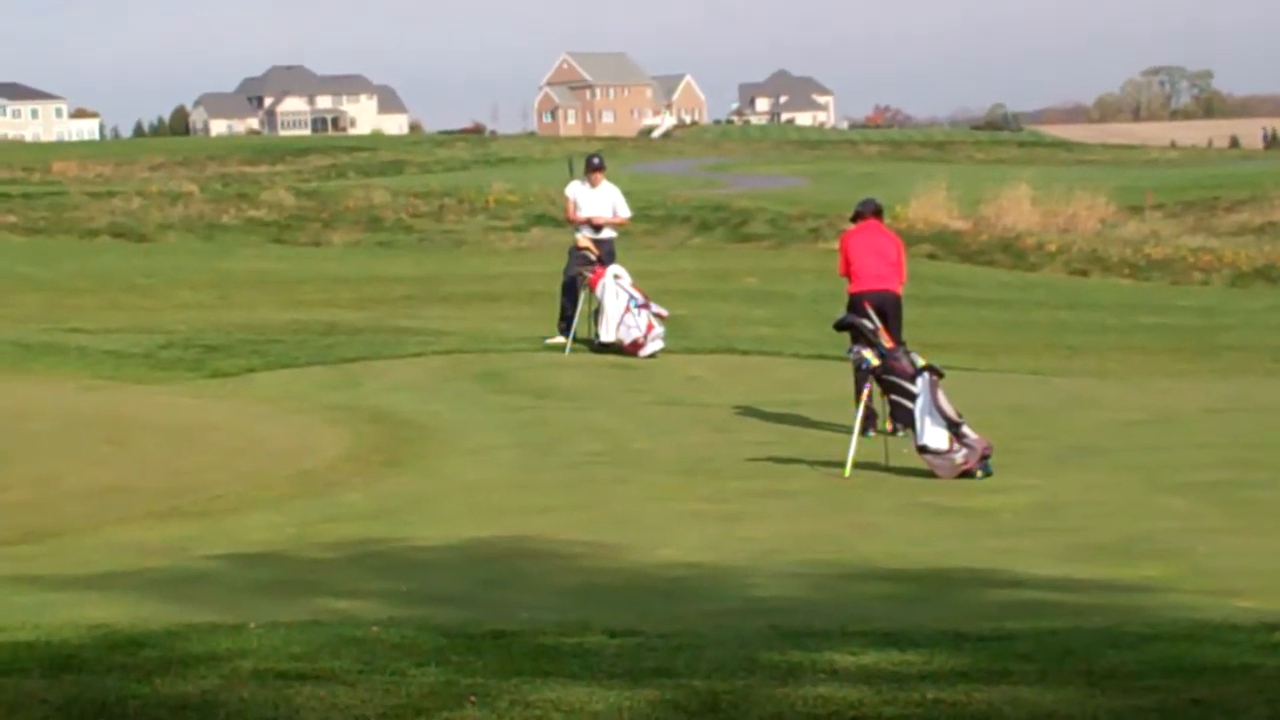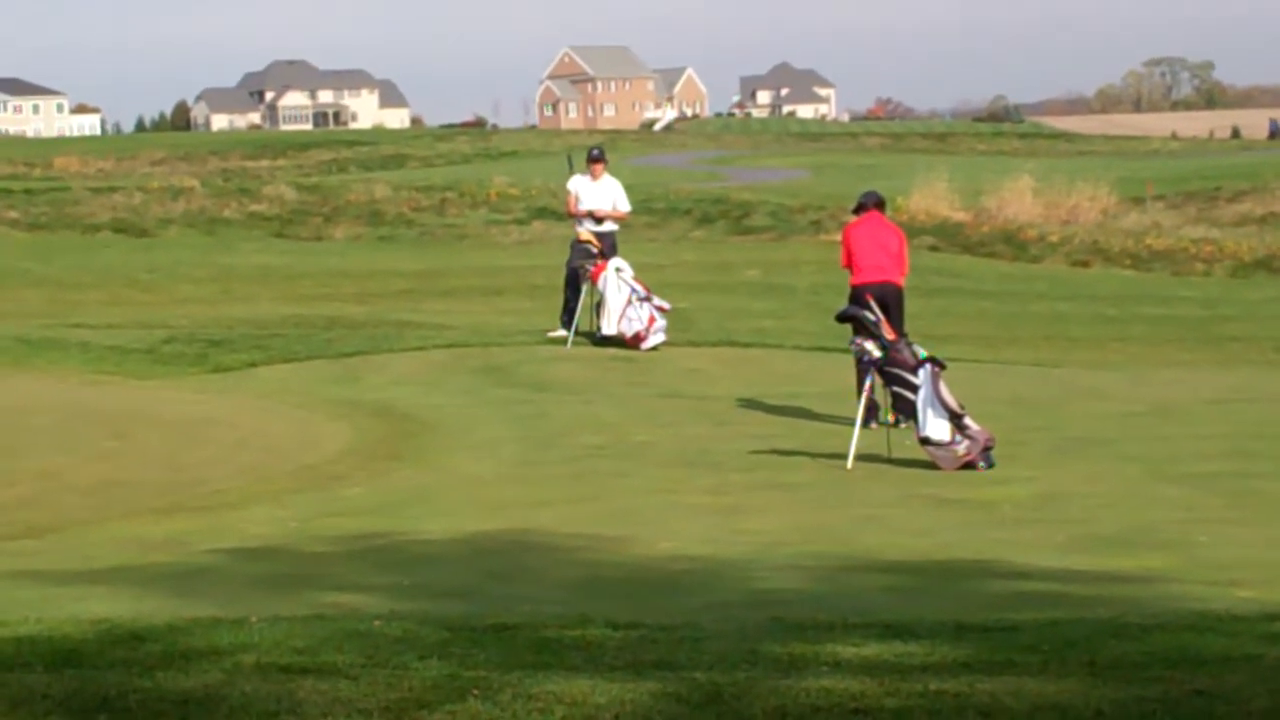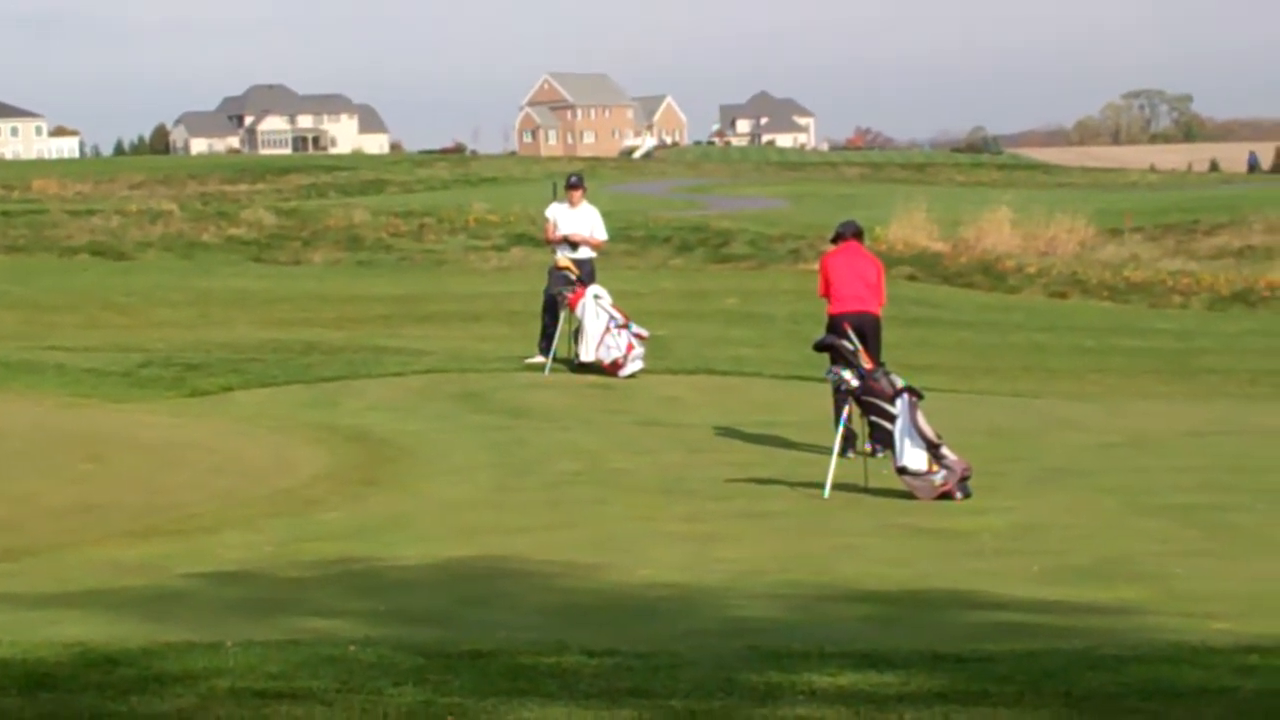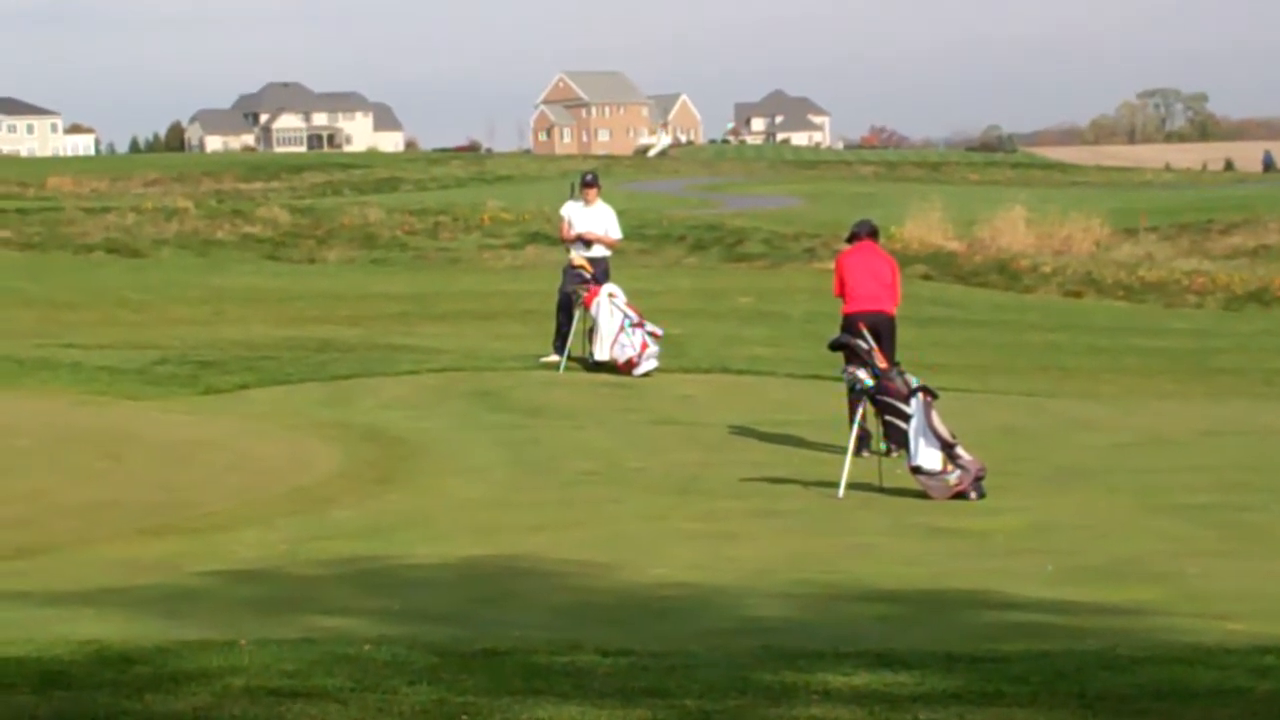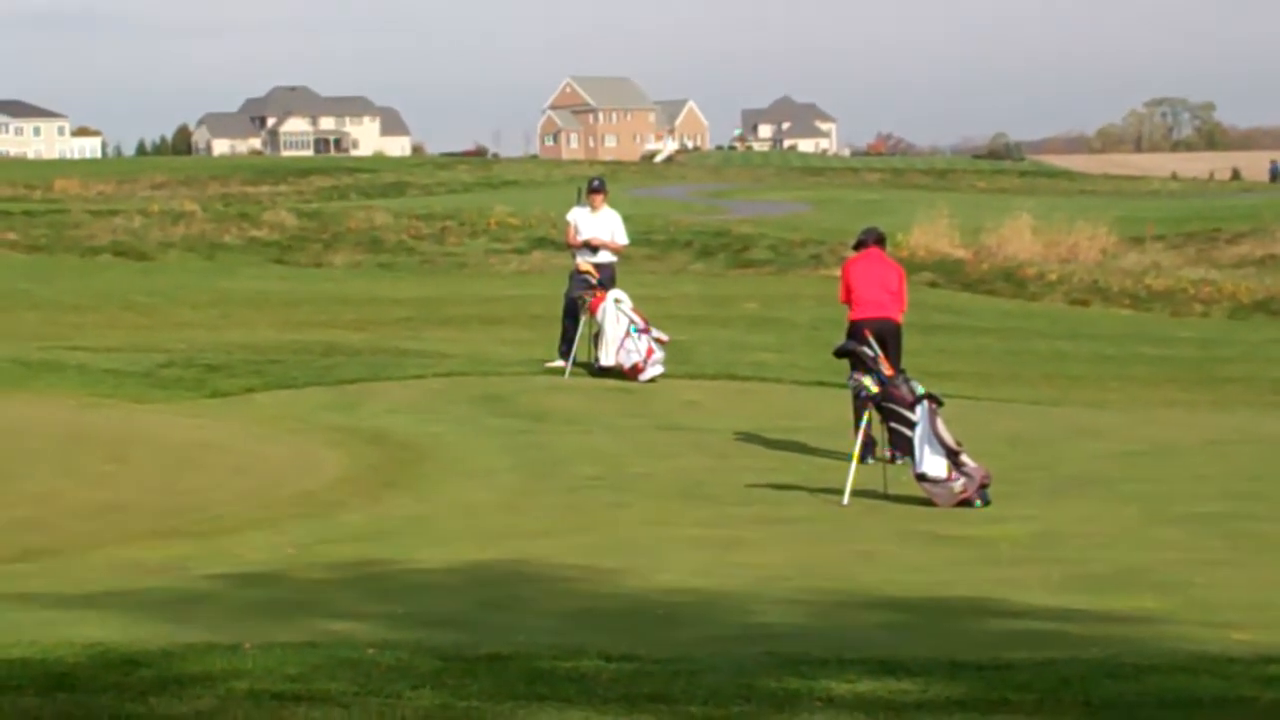
dt=0.5s
person 1, frame 1
left shoulder: (848, 237)
right shoulder: (894, 239)
left elbow: (844, 271)
right elbow: (901, 278)
left hip: (861, 296)
right hip: (890, 297)
left ankle: (868, 422)
right ankle: (899, 420)
person 1, frame 2
left shoulder: (850, 228)
right shoulder: (896, 230)
left elbow: (846, 263)
right elbow: (903, 269)
left hip: (863, 288)
right hip: (892, 288)
left ankle: (870, 413)
person 1, frame 3
left shoulder: (829, 258)
right shoulder: (874, 260)
left elbow: (824, 293)
right elbow: (881, 299)
left hip: (840, 318)
right hip: (869, 318)
left ankle: (847, 442)
right ankle: (878, 442)
person 1, frame 4
left shoulder: (844, 257)
right shoulder: (889, 260)
left elbow: (839, 292)
right elbow: (895, 299)
left hip: (855, 317)
right hip: (884, 318)
left ankle: (861, 442)
person 1, frame 5
left shoulder: (851, 264)
right shoulder: (896, 268)
left elbow: (845, 299)
right elbow: (902, 306)
left hip: (861, 324)
right hip: (890, 325)
left ankle: (866, 449)
person 2, frame 1
left shoulder: (612, 191)
right shoulder: (575, 187)
left elbow: (625, 219)
right elbow: (569, 216)
left wrist: (605, 220)
right wrist: (588, 220)
left hip: (604, 244)
right hip: (582, 242)
right knee: (569, 283)
right ankle: (565, 332)
person 2, frame 2
left shoulder: (614, 185)
right shoulder: (577, 181)
left elbow: (624, 214)
right elbow: (570, 210)
left wrist: (606, 213)
right wrist: (589, 212)
left hip: (606, 237)
right hip: (584, 235)
right knee: (572, 276)
right ankle: (566, 325)
person 2, frame 3
left shoulder: (592, 212)
right shoulder: (555, 209)
left elbow: (600, 243)
right elbow: (548, 237)
left wrist: (582, 238)
right wrist: (564, 237)
left hip: (585, 264)
right knee: (550, 303)
right ankle: (544, 352)
person 2, frame 4
left shoulder: (607, 211)
right shoulder: (570, 207)
left elbow: (614, 242)
right elbow: (563, 236)
left wrist: (596, 237)
right wrist: (578, 236)
left hip: (599, 263)
right knee: (564, 302)
right ankle: (559, 350)
person 2, frame 5
left shoulder: (613, 216)
right shoulder: (577, 212)
left elbow: (620, 247)
right elbow: (569, 241)
left wrist: (603, 242)
right wrist: (585, 242)
left hip: (605, 269)
right hip: (582, 267)
right knee: (570, 307)
right ankle: (564, 356)
